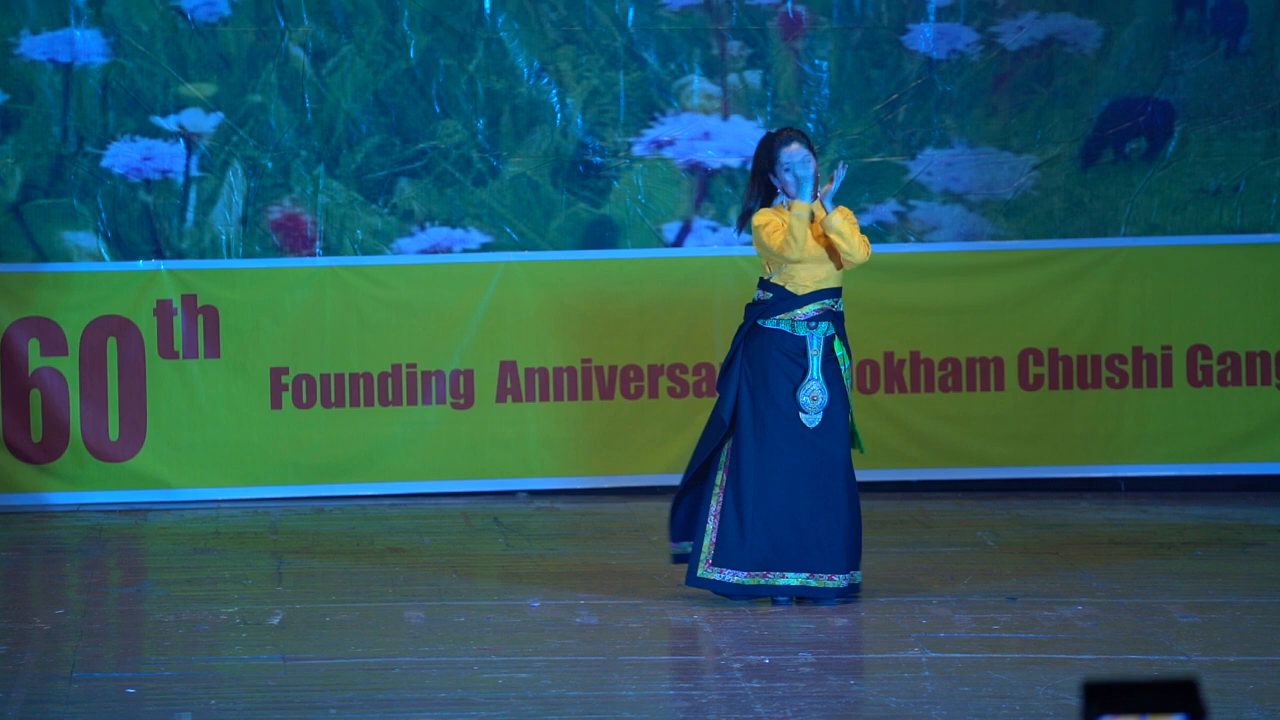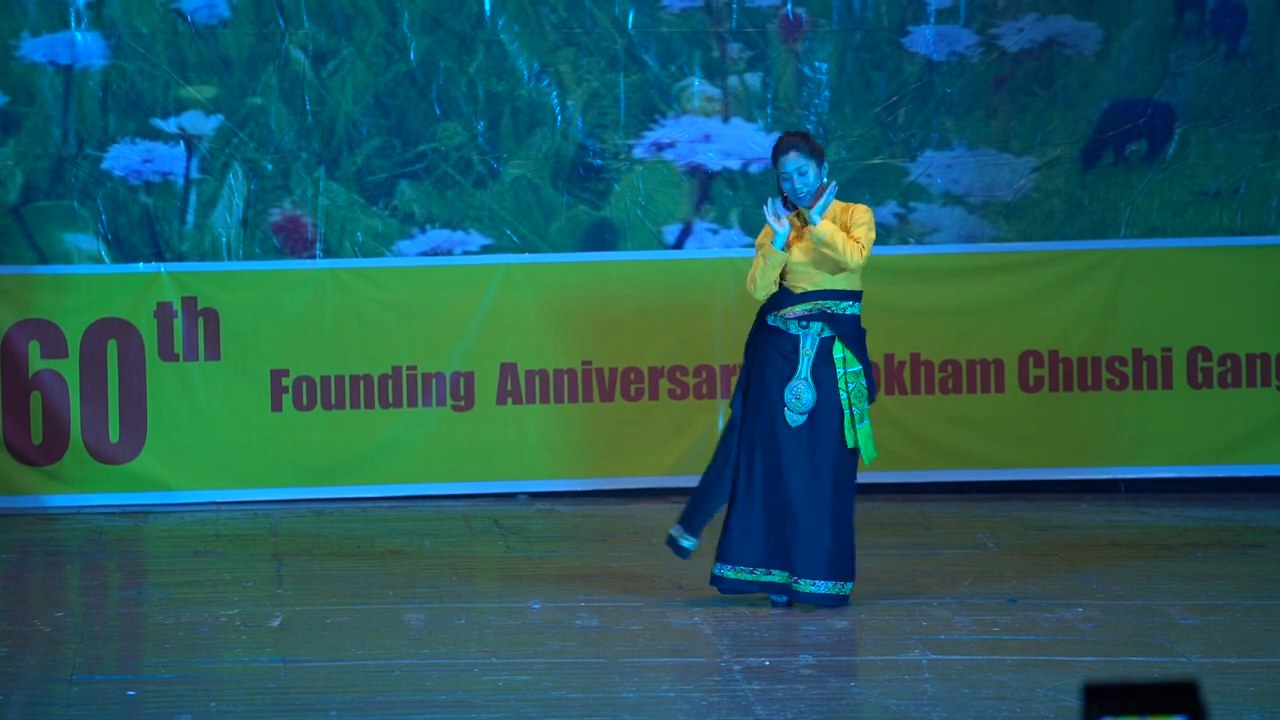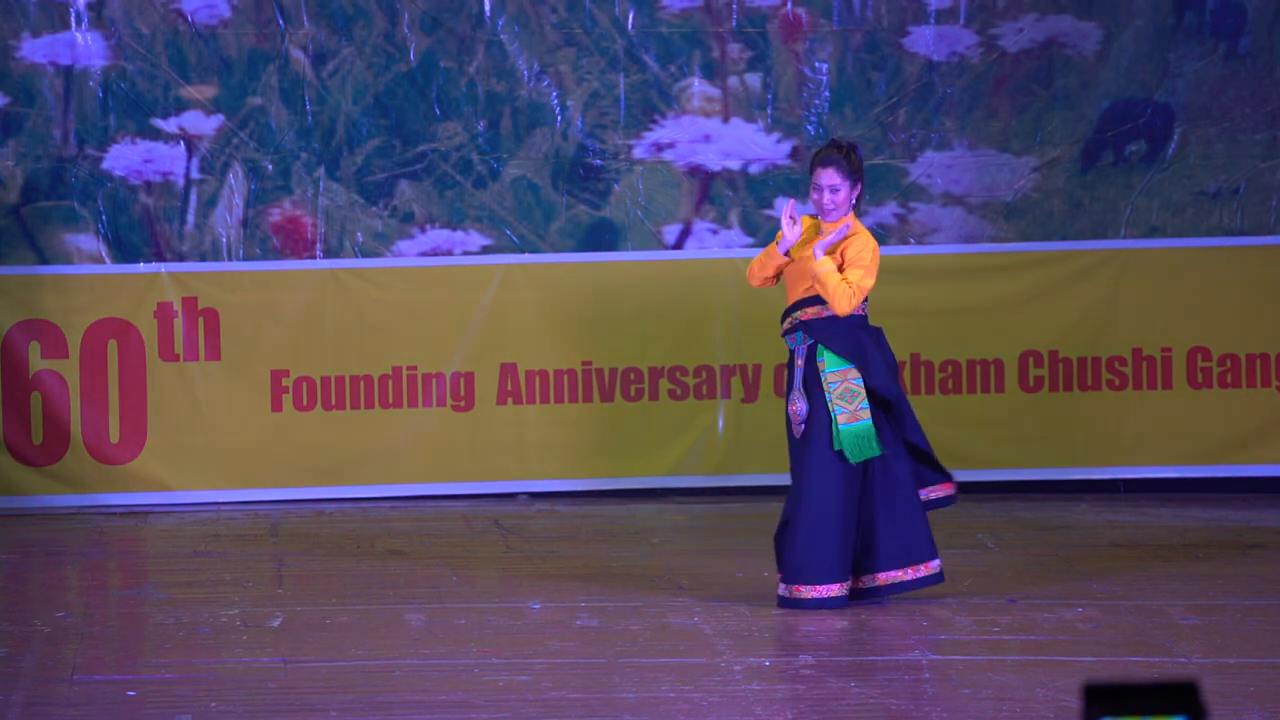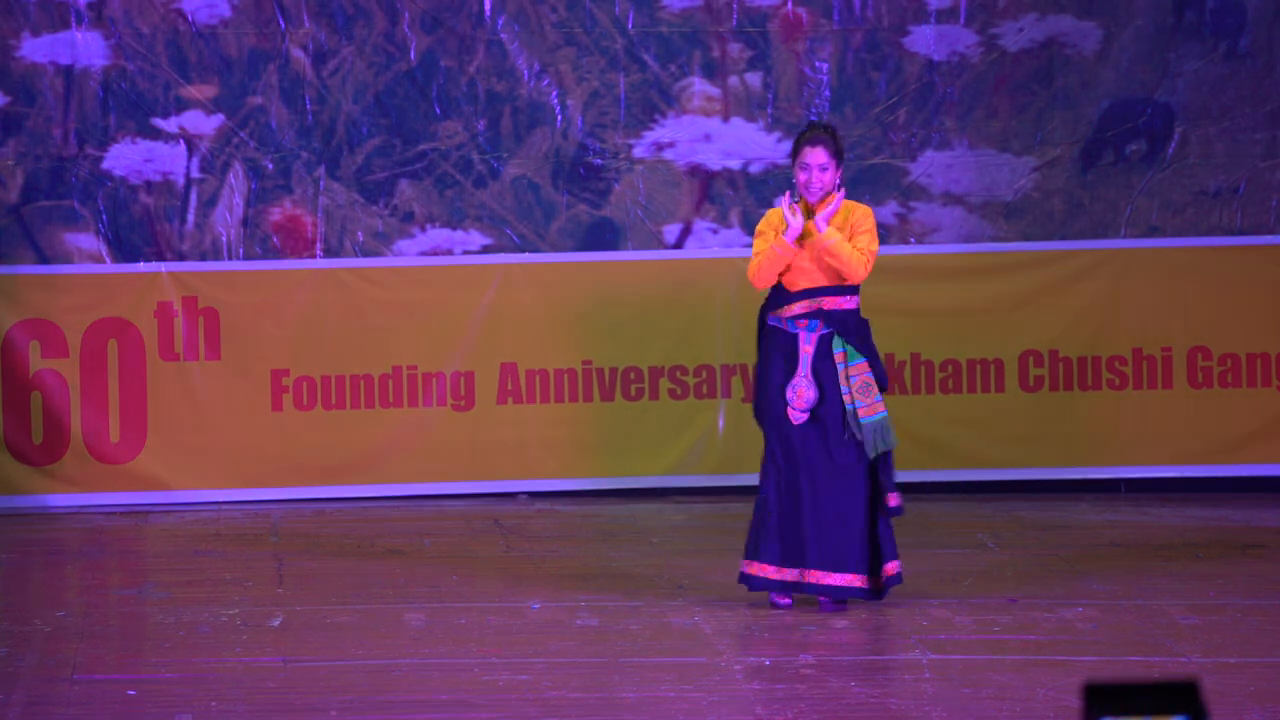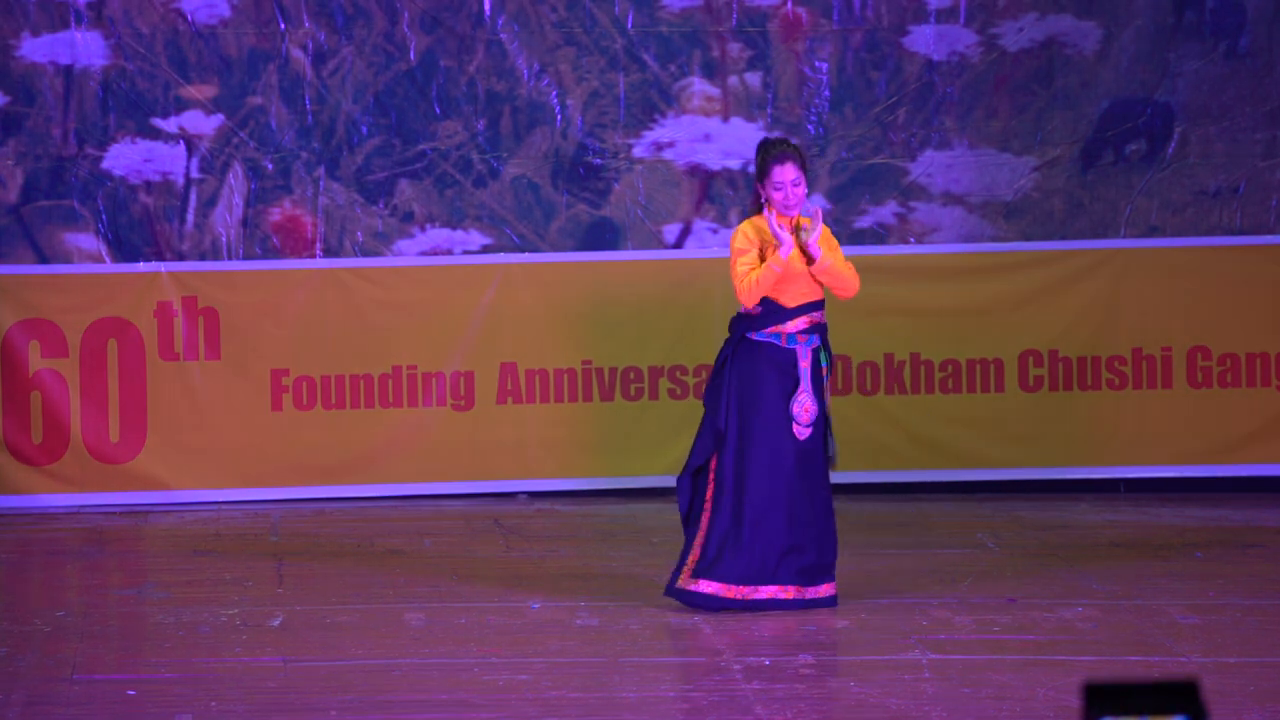
dt=0.5s
person 1, frame 1
left shoulder: (840, 217)
right shoulder: (768, 219)
left elbow: (858, 256)
right elbow: (790, 252)
left wrist: (825, 208)
right wrist: (802, 201)
left hip: (822, 348)
right hip: (774, 349)
left knee: (823, 456)
right knee: (770, 453)
left ankle: (822, 570)
right ankle: (775, 571)
person 1, frame 2
left shoulder: (855, 215)
right shoulder: (776, 228)
left elbow: (853, 258)
right elbow: (759, 288)
left wrist: (816, 220)
right wrist: (780, 236)
left hip: (834, 349)
right hip: (781, 347)
left knee: (825, 461)
right knee: (773, 455)
left ankle: (816, 574)
right ankle: (777, 572)
person 1, frame 3
left shoulder: (860, 242)
right shoulder: (801, 228)
left elbow: (843, 301)
right elbow: (757, 277)
left wrist: (816, 254)
right wrist: (784, 246)
left hip: (843, 356)
right hip: (807, 357)
left knee: (834, 468)
right knee: (817, 467)
left ankle: (824, 580)
person 1, frame 4
left shoulder: (857, 216)
right shoulder: (775, 219)
left elbow: (859, 267)
right elbow: (759, 276)
left wrist: (822, 227)
right wrist: (792, 232)
left hip: (837, 346)
right hip: (785, 347)
left knee: (834, 459)
right knee: (786, 456)
left ankle: (837, 573)
right ankle: (779, 571)
person 1, frame 5
left shoulder: (817, 230)
right shoulder: (750, 233)
left elbow: (849, 287)
right elbow: (748, 292)
left wrist: (816, 251)
right wrist: (783, 249)
left hip: (805, 362)
right hip: (758, 362)
left knee: (800, 470)
right knee: (749, 466)
left ankle: (792, 576)
right ankle: (732, 577)
